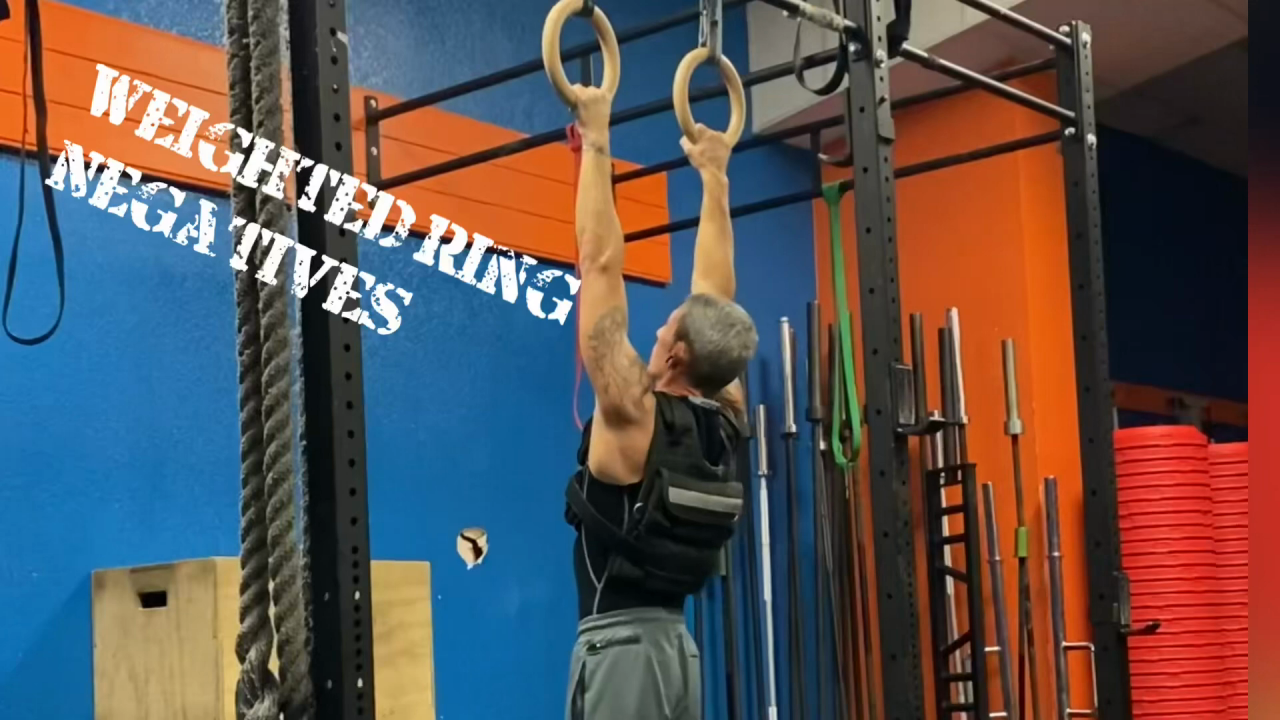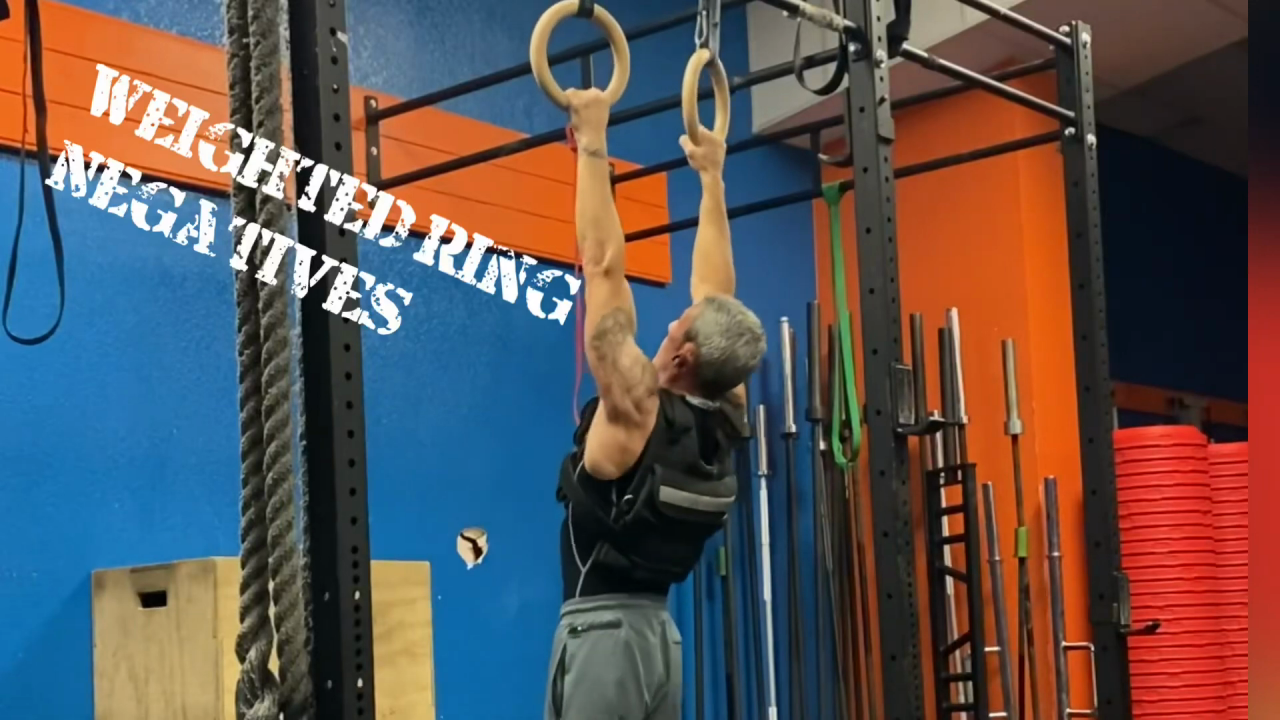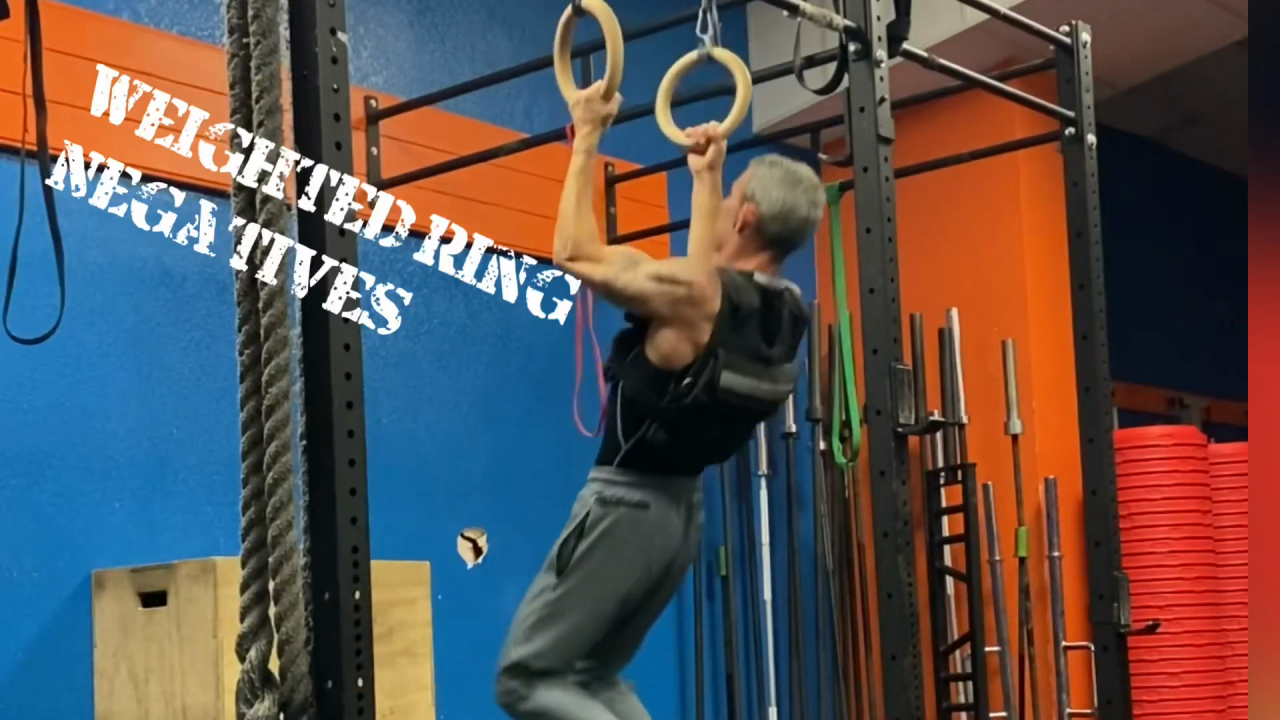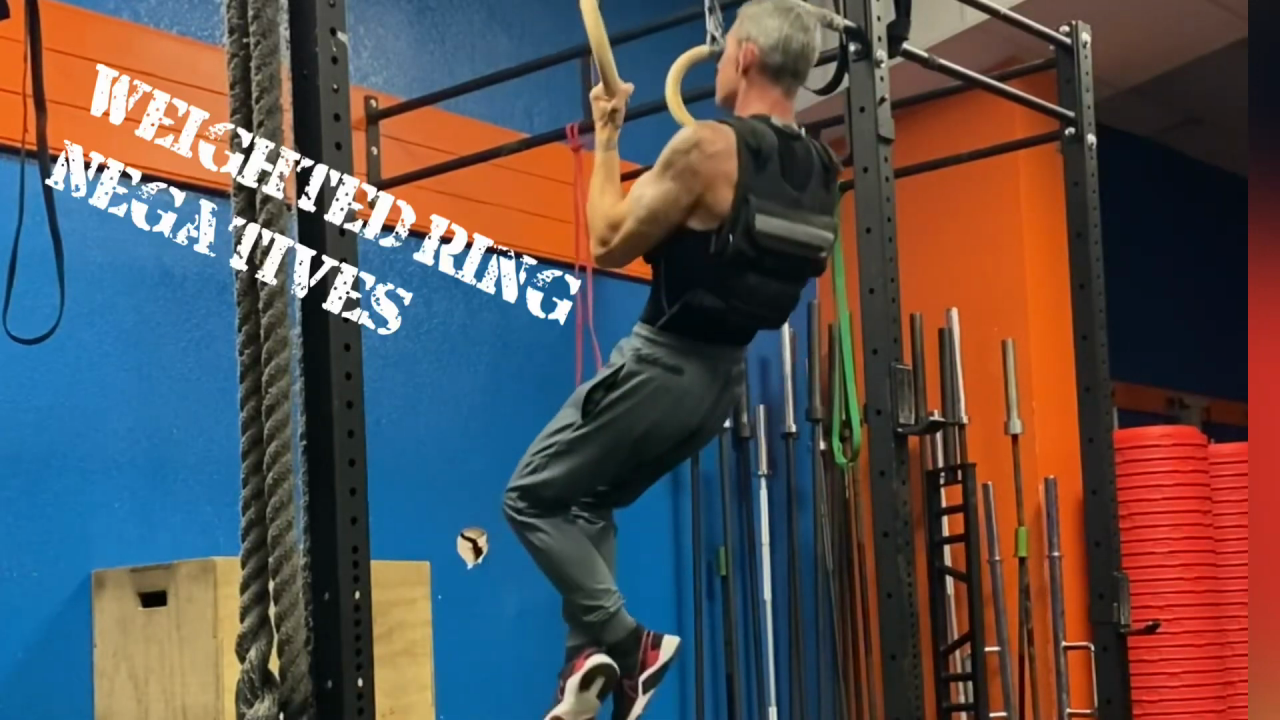
dt=0.5s
person 1, frame 1
left shoulder: (633, 417)
right shoulder: (726, 421)
left elbow: (600, 263)
right elbow: (716, 295)
left wrist: (596, 140)
right wrist: (714, 175)
left hip: (619, 649)
right hip: (675, 647)
person 1, frame 2
left shoulder: (637, 411)
right shoulder: (727, 419)
left elbow: (604, 267)
right elbow: (717, 295)
left wrist: (592, 142)
right wrist: (711, 177)
left hip: (600, 634)
right hip: (658, 636)
person 1, frame 3
left shoulder: (698, 295)
right shoulder: (789, 312)
left elbow: (574, 253)
left wrist: (586, 138)
right wrist: (706, 175)
left hip: (625, 508)
right hip: (680, 513)
person 1, frame 4
left shoulder: (707, 146)
right shoulder: (817, 172)
left elbow: (608, 244)
left wrist: (605, 140)
left hip: (661, 367)
right hip: (720, 376)
left knee: (533, 497)
right knee: (589, 502)
left ankle: (624, 642)
right ankle: (591, 657)
